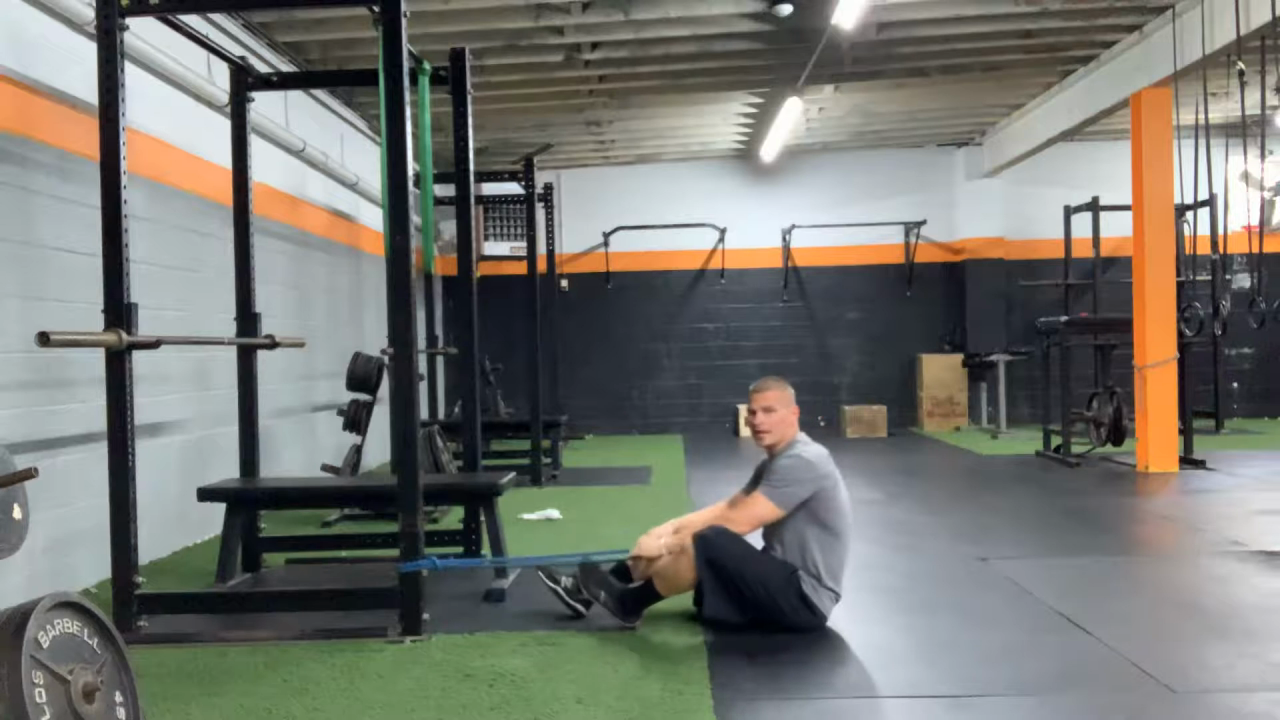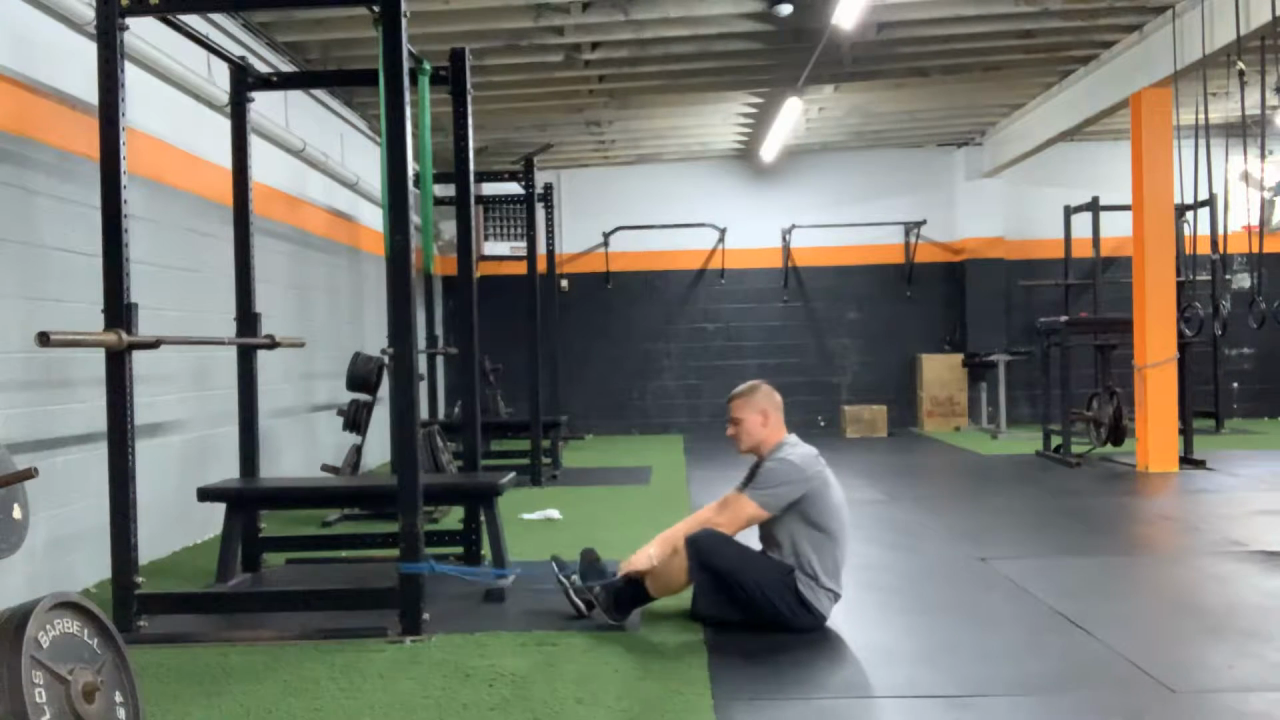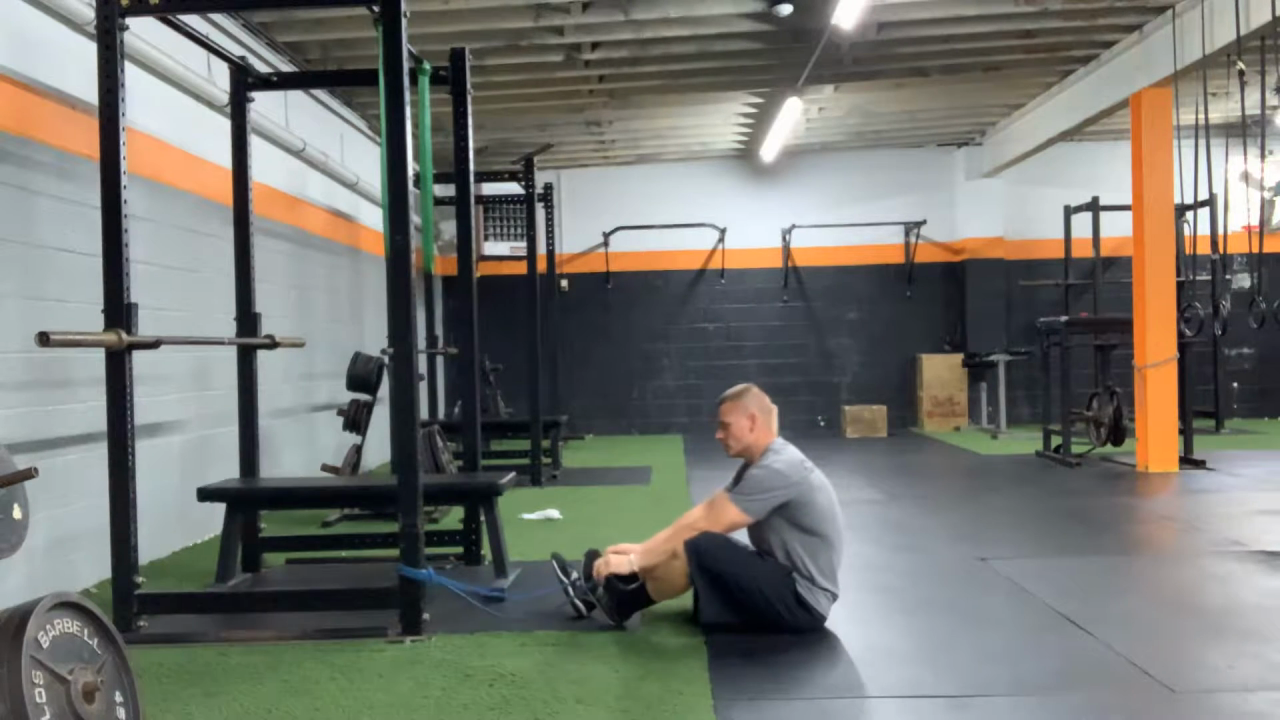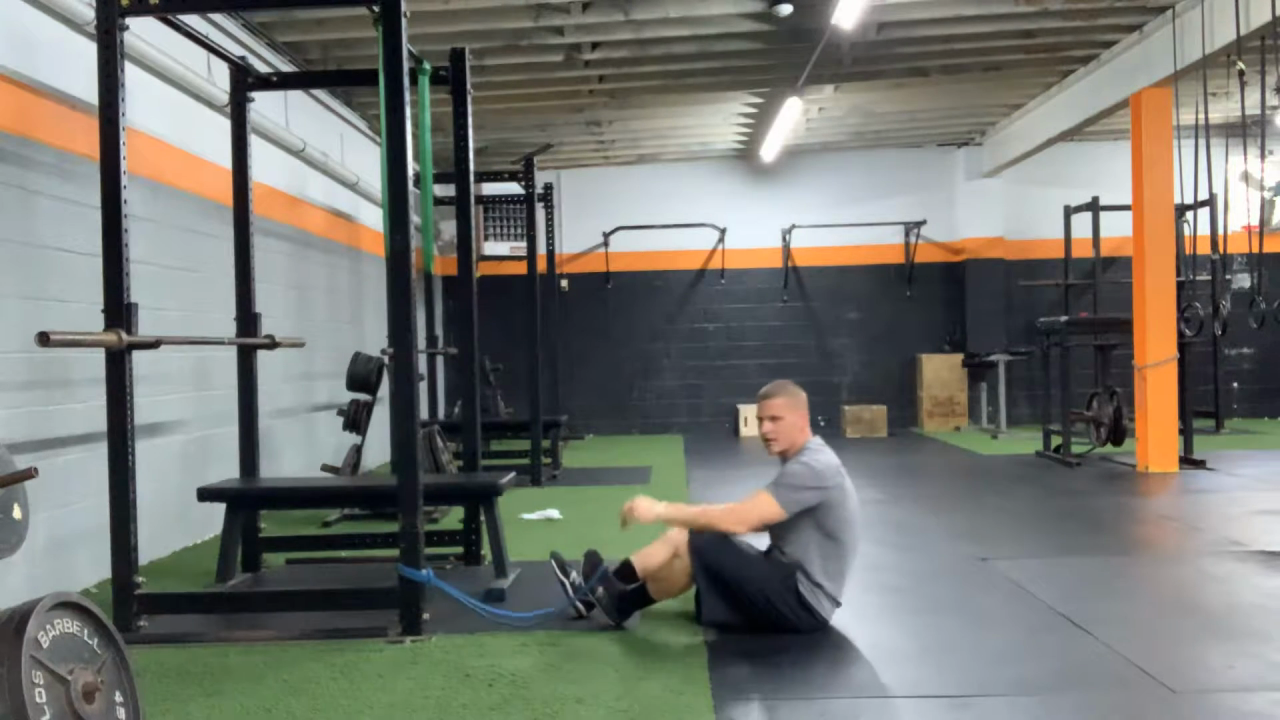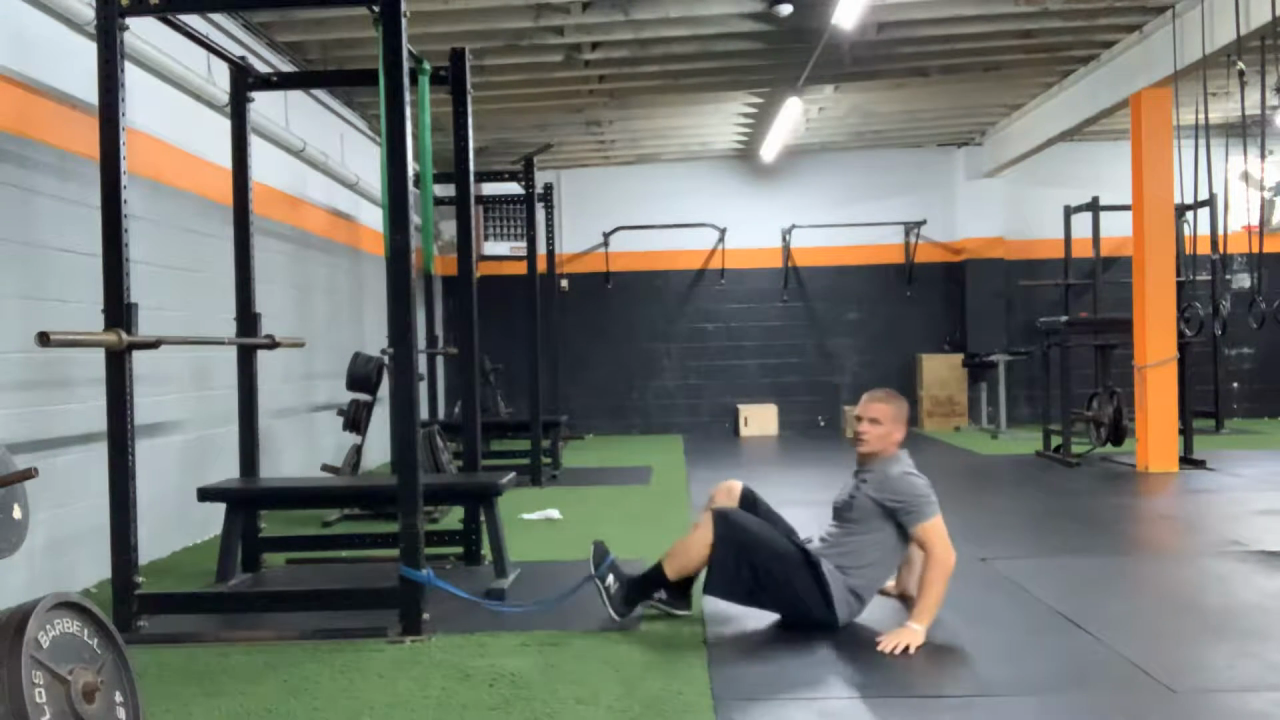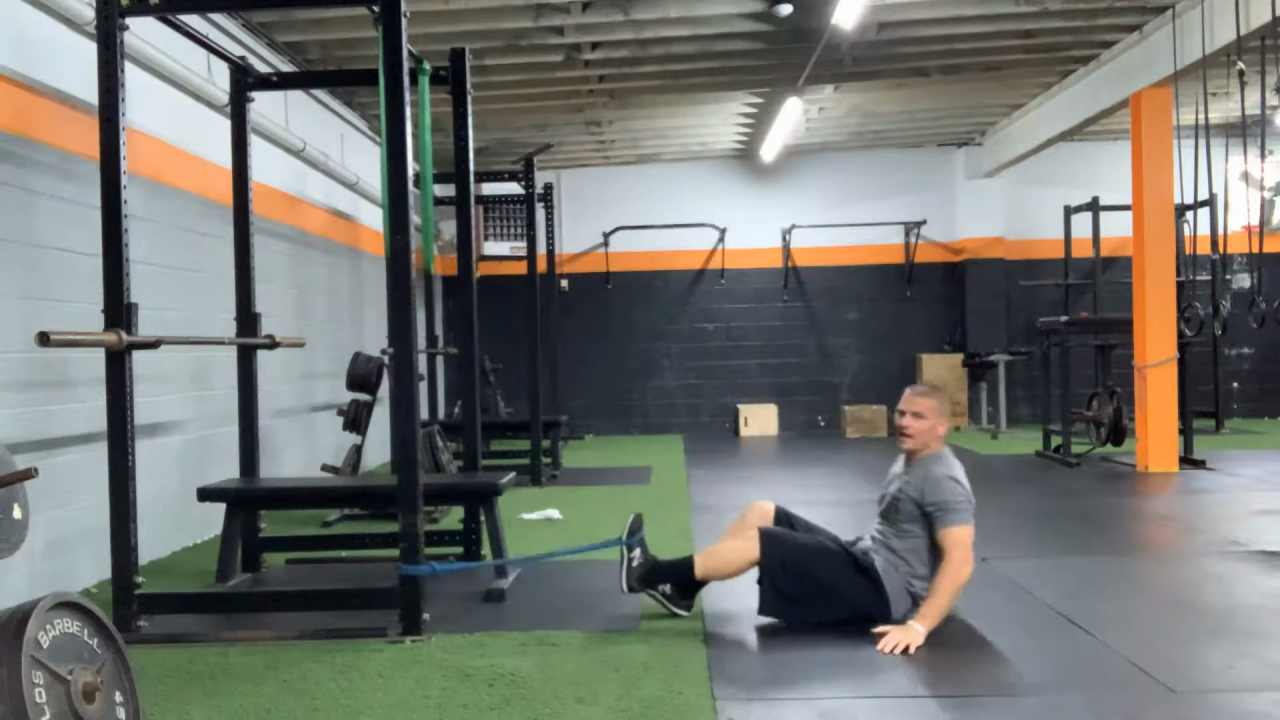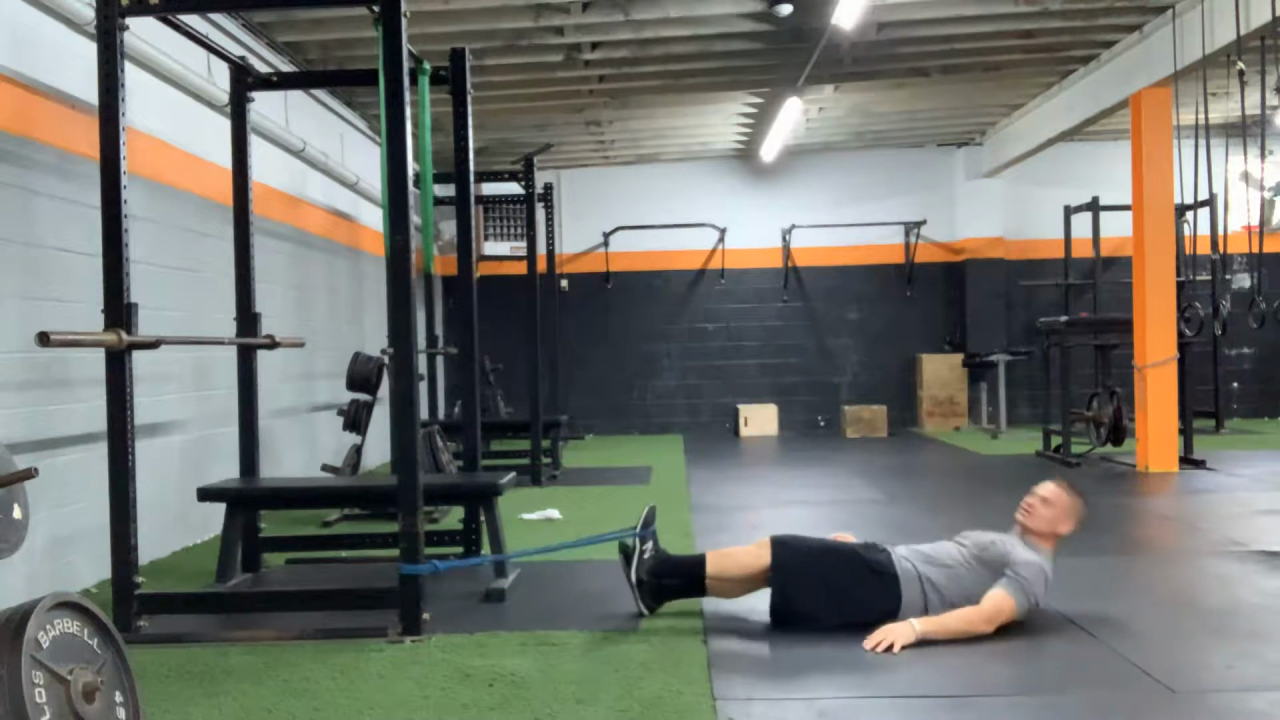
dt=0.7s
person 1, frame 1
left shoulder: (803, 462)
right shoulder: (776, 462)
left elbow: (738, 523)
right elbow: (728, 508)
left wrist: (665, 545)
right wrist: (670, 529)
left hip: (805, 600)
right hip: (783, 579)
left knee: (706, 542)
right knee: (681, 541)
left ankle: (627, 603)
right ankle: (584, 591)
person 1, frame 2
left shoulder: (791, 464)
right shoulder: (773, 461)
left elbow: (723, 523)
right elbow: (718, 509)
left wrist: (653, 554)
right wrist: (657, 545)
left hip: (804, 600)
right hip: (786, 579)
left knee: (699, 545)
right knee: (681, 544)
left ankle: (618, 601)
right ankle: (596, 591)
person 1, frame 3
left shoulder: (777, 470)
right shoulder: (763, 462)
left elbow: (705, 526)
right elbow: (706, 511)
left wrist: (634, 561)
right wrist: (642, 549)
left hip: (802, 602)
right hip: (785, 579)
left knee: (696, 548)
right knee: (683, 543)
left ankle: (620, 604)
right ankle: (598, 587)
person 1, frame 4
left shoulder: (808, 468)
right shoulder: (805, 460)
left elbow: (740, 520)
left wrist: (660, 511)
right wrist: (708, 511)
left hip: (801, 603)
right hip: (790, 583)
left knee: (697, 547)
right knee: (684, 536)
left ankle: (620, 604)
right ankle: (597, 588)
person 1, frame 5
left shoulder: (900, 480)
right shoulder: (872, 469)
left elbow: (942, 553)
right elbow: (906, 536)
left wrist: (916, 625)
right wrist: (905, 586)
left hip: (824, 598)
right hip: (811, 564)
left knee: (718, 522)
right knee: (729, 492)
left ankle: (631, 593)
right ankle: (675, 591)
person 1, frame 6
left shoulder: (942, 481)
right shoulder: (909, 462)
left elbow: (959, 563)
left wrist: (917, 626)
left hip: (882, 592)
right hip: (862, 562)
left knee: (757, 542)
right knee: (762, 513)
left ankle: (649, 573)
right ankle: (682, 590)
person 1, frame 7
left shoulder: (1031, 567)
right shoulder: (1008, 544)
left elbow: (986, 617)
left wrist: (914, 627)
right wrist: (862, 543)
left hip: (896, 588)
right hip: (889, 565)
left knee: (770, 552)
right knee: (763, 570)
left ankle: (663, 567)
right ankle: (657, 587)
